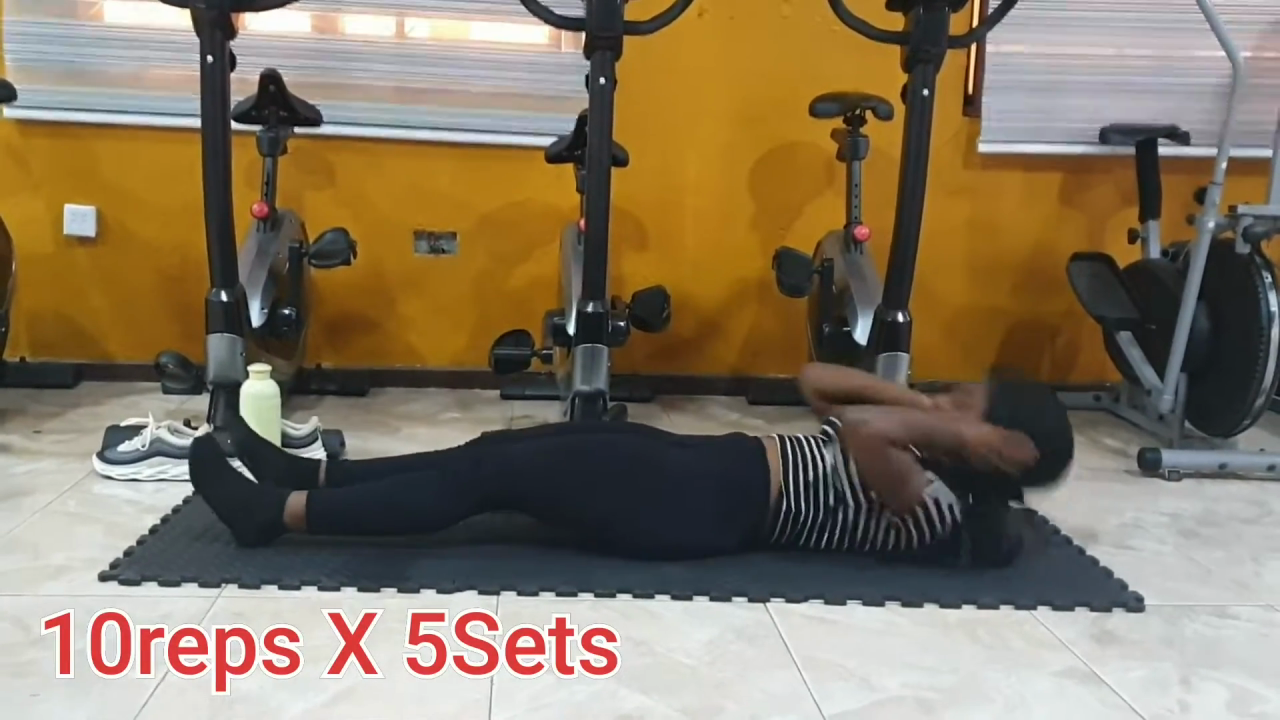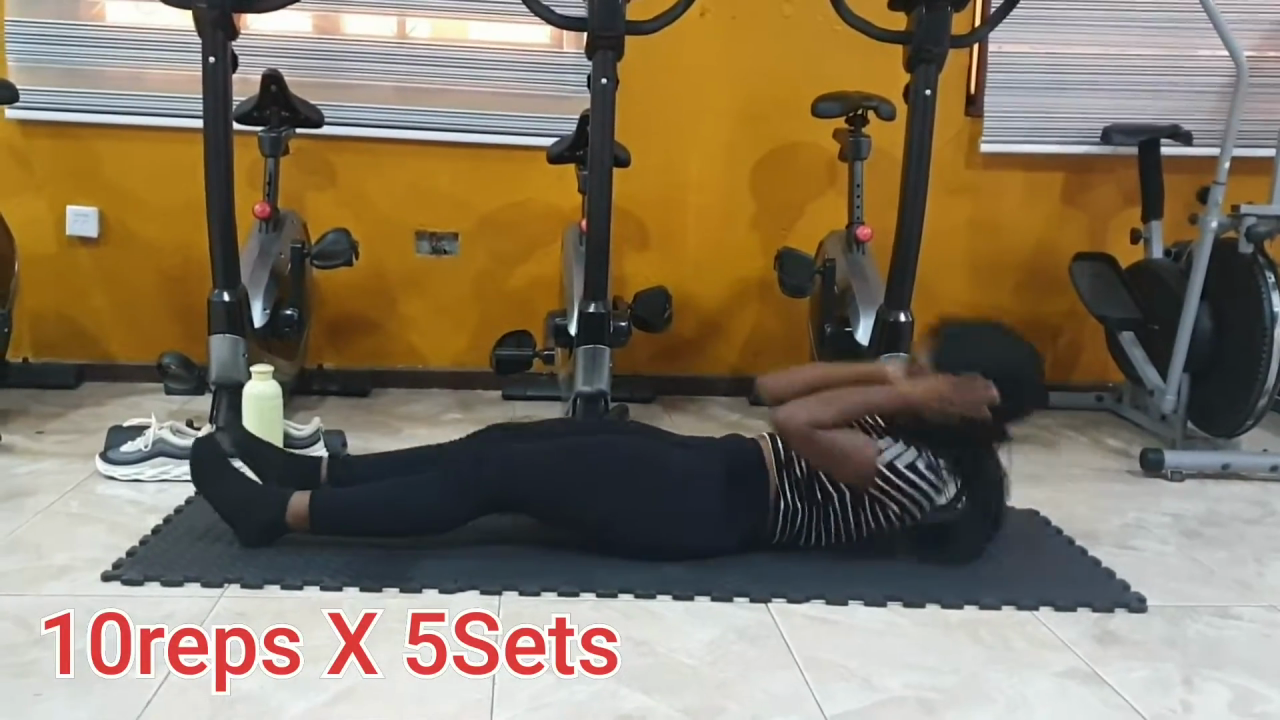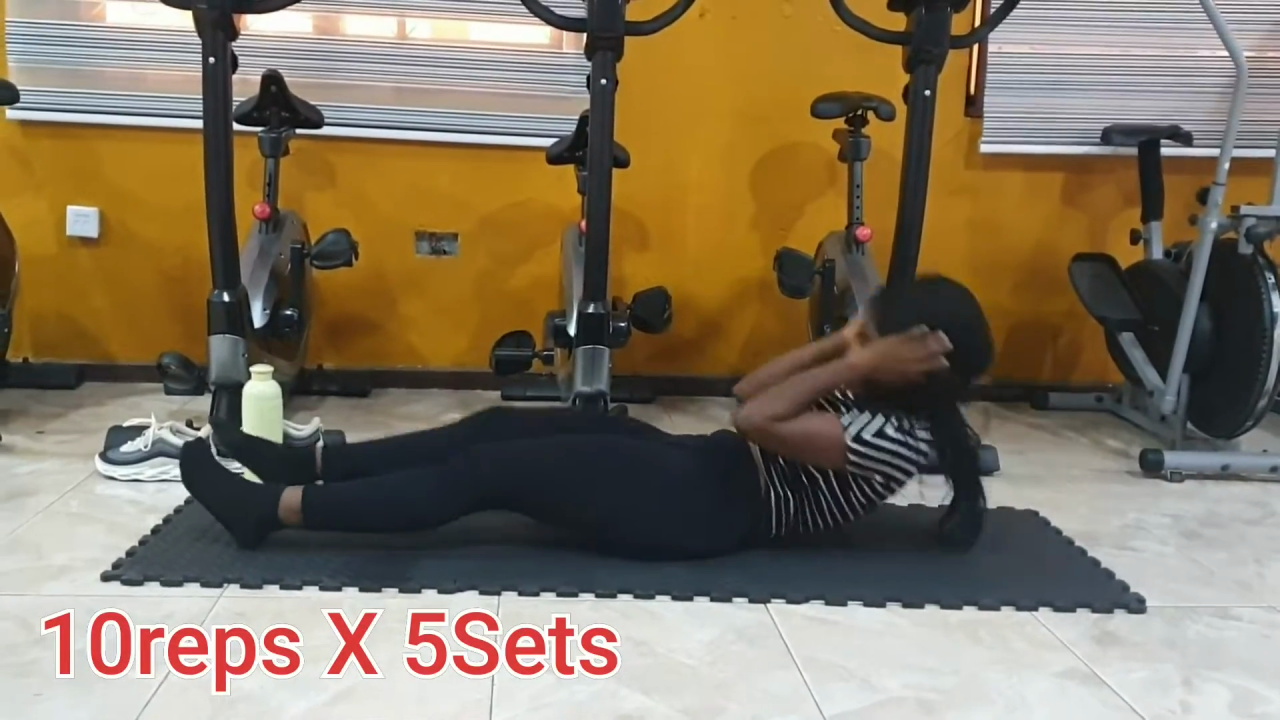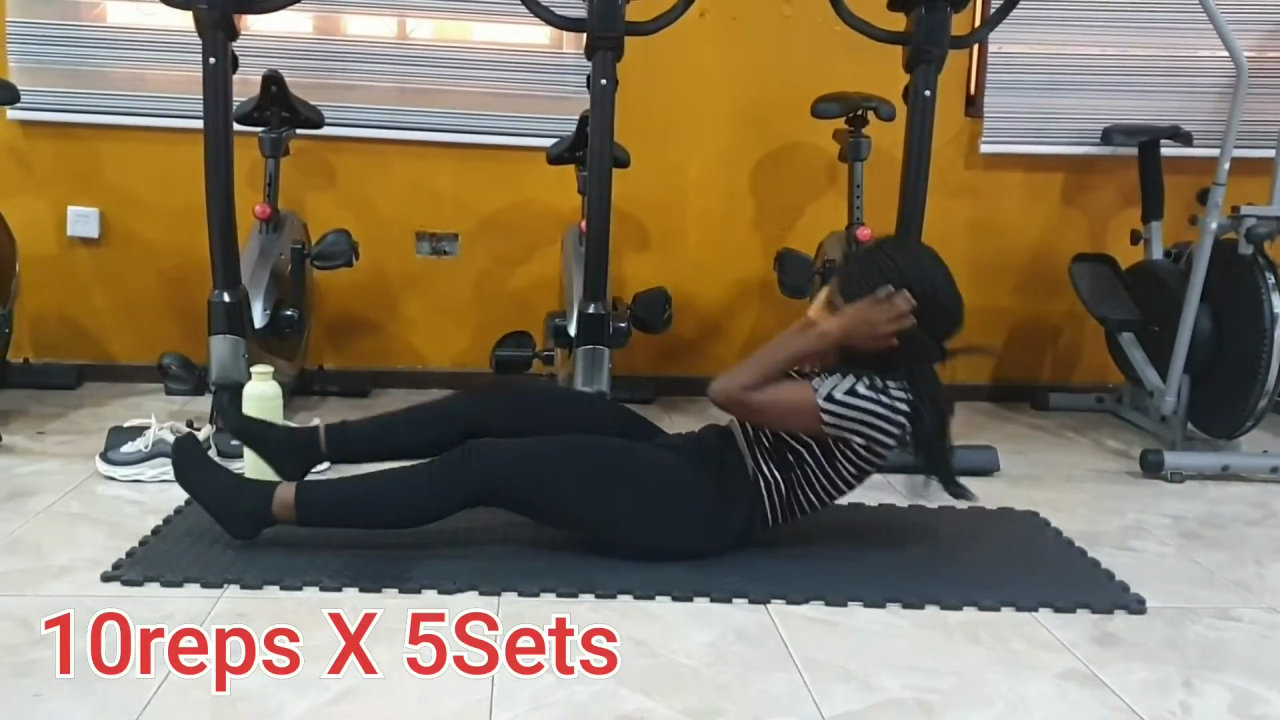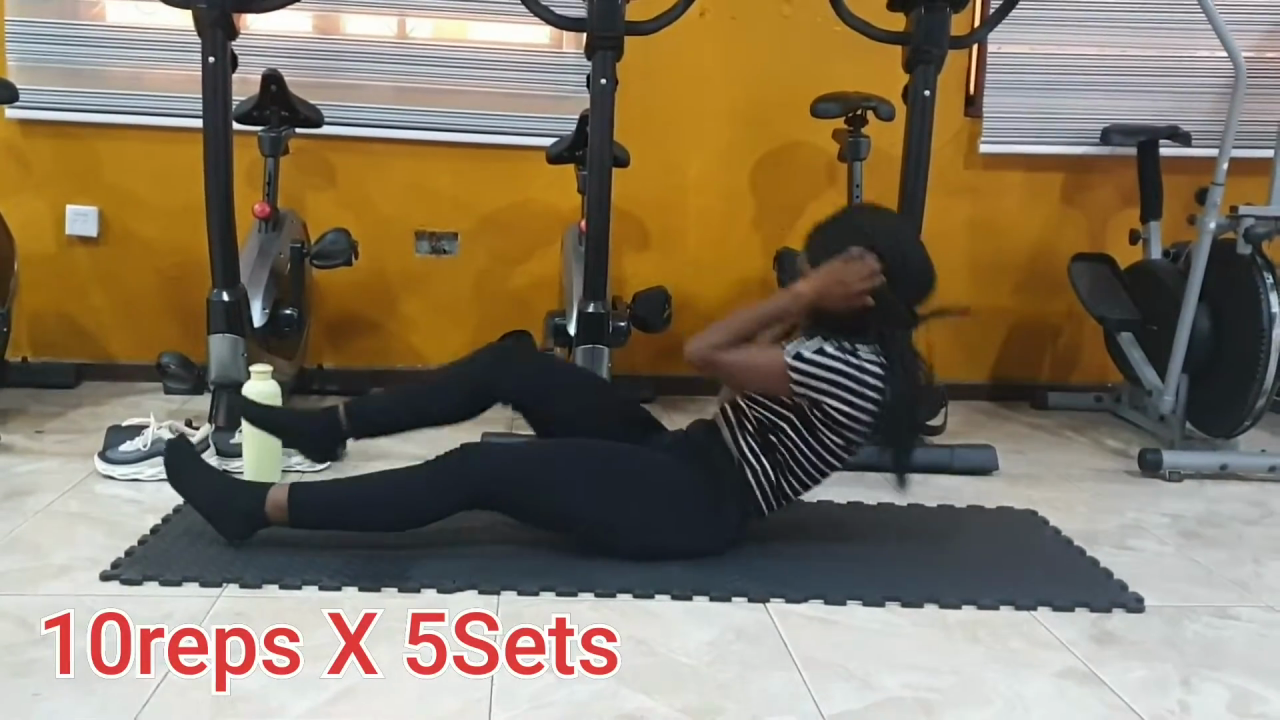
dt=0.1s
person 1, frame 1
left shoulder: (935, 505)
right shoulder: (917, 456)
left elbow: (859, 426)
right elbow: (818, 380)
left wrist: (955, 431)
right wrist: (927, 408)
left hip: (705, 508)
right hip: (708, 465)
left knee: (493, 476)
right knee: (497, 448)
left ankle: (279, 511)
right ankle: (309, 473)
person 1, frame 2
left shoulder: (925, 476)
right shoulder: (912, 429)
left elbow: (797, 425)
right elbow: (773, 388)
left wrist: (901, 396)
right wrist: (888, 380)
left hip: (713, 510)
right hip: (710, 472)
left knee: (495, 477)
right knee: (500, 443)
left ankle: (284, 511)
right ankle: (311, 472)
person 1, frame 3
left shoulder: (896, 441)
right shoulder: (878, 404)
left elbow: (757, 421)
right elbow: (753, 393)
left wrist: (852, 362)
right wrist: (844, 352)
left hip: (697, 508)
right hip: (693, 466)
left knee: (484, 473)
right knee: (494, 425)
left ankle: (274, 508)
right ankle: (307, 461)
person 1, frame 4
left shoulder: (880, 400)
right shoulder: (868, 372)
left elbow: (732, 392)
right elbow: (746, 383)
left wrist: (825, 334)
right wrist: (824, 332)
left hip: (700, 508)
right hip: (691, 470)
left knee: (480, 465)
right knee: (503, 403)
left ankle: (266, 505)
right ankle: (307, 447)
person 1, frame 5
left shoulder: (854, 371)
right shoulder: (843, 347)
left elbow: (702, 354)
right elbow: (724, 346)
left wrist: (799, 299)
right wrist: (799, 302)
left hip: (689, 509)
right hip: (679, 461)
left knee: (472, 472)
right knee: (512, 362)
left ankle: (259, 506)
right ankle: (328, 425)
